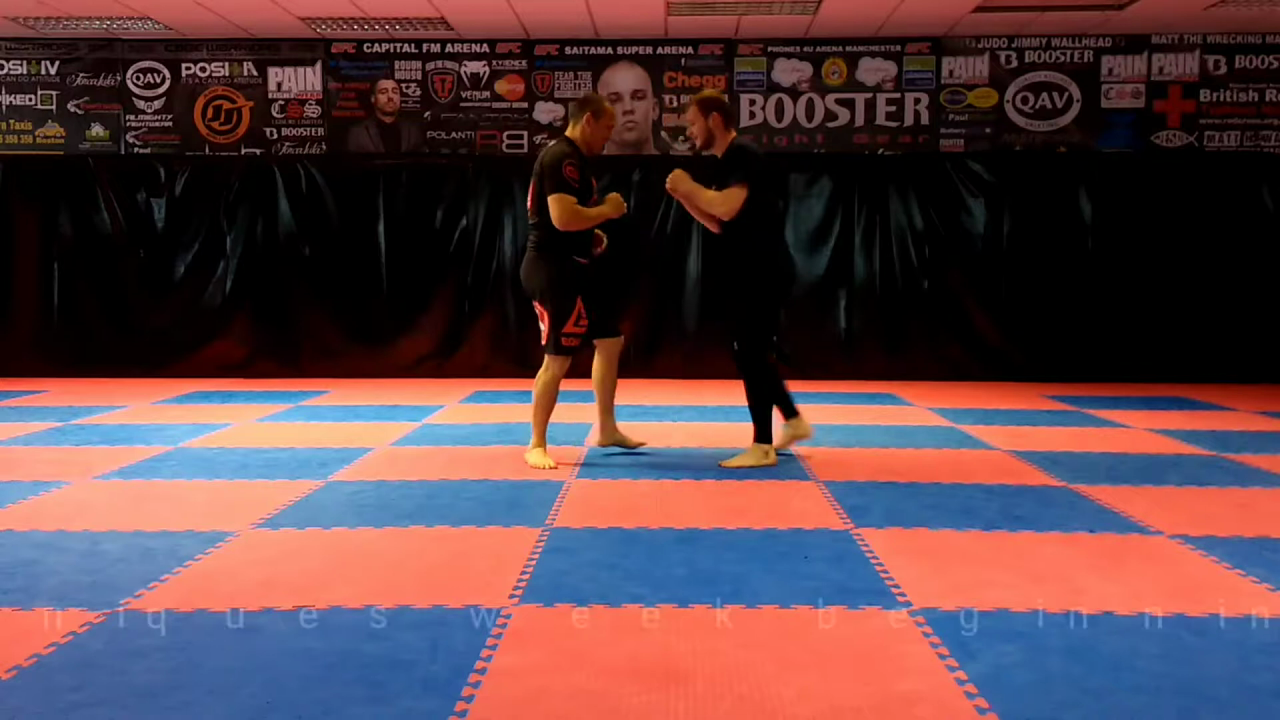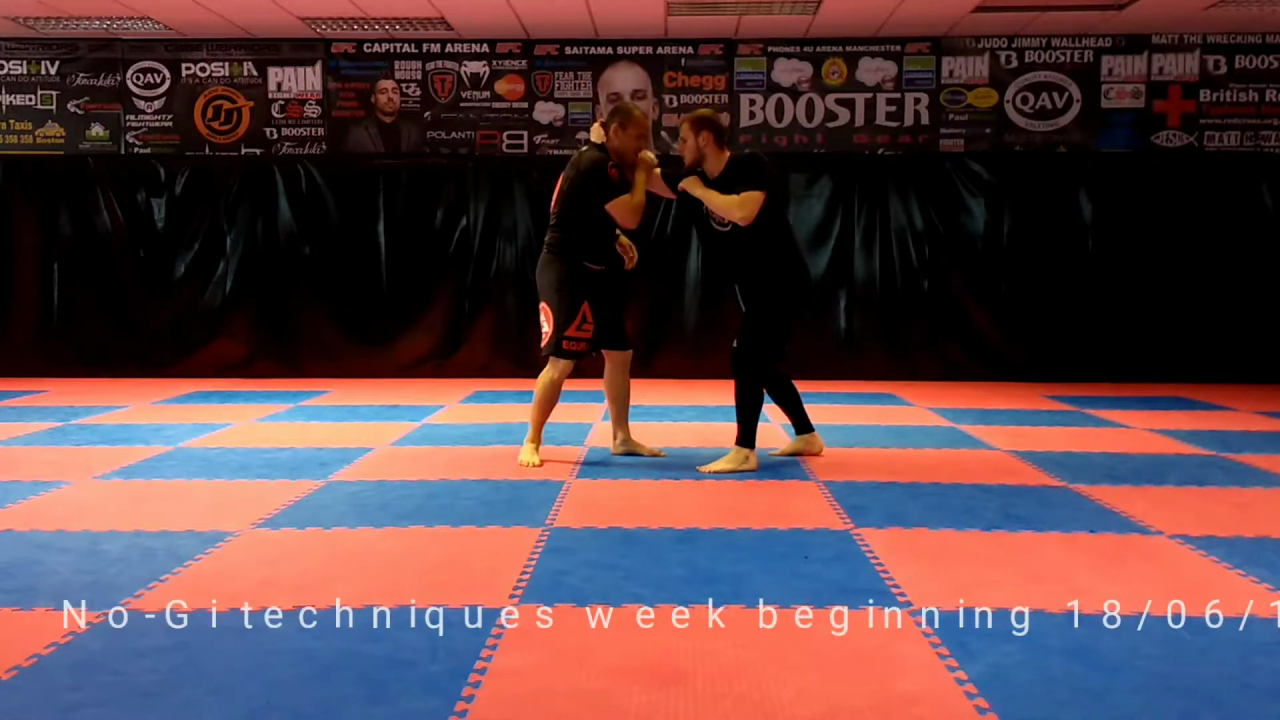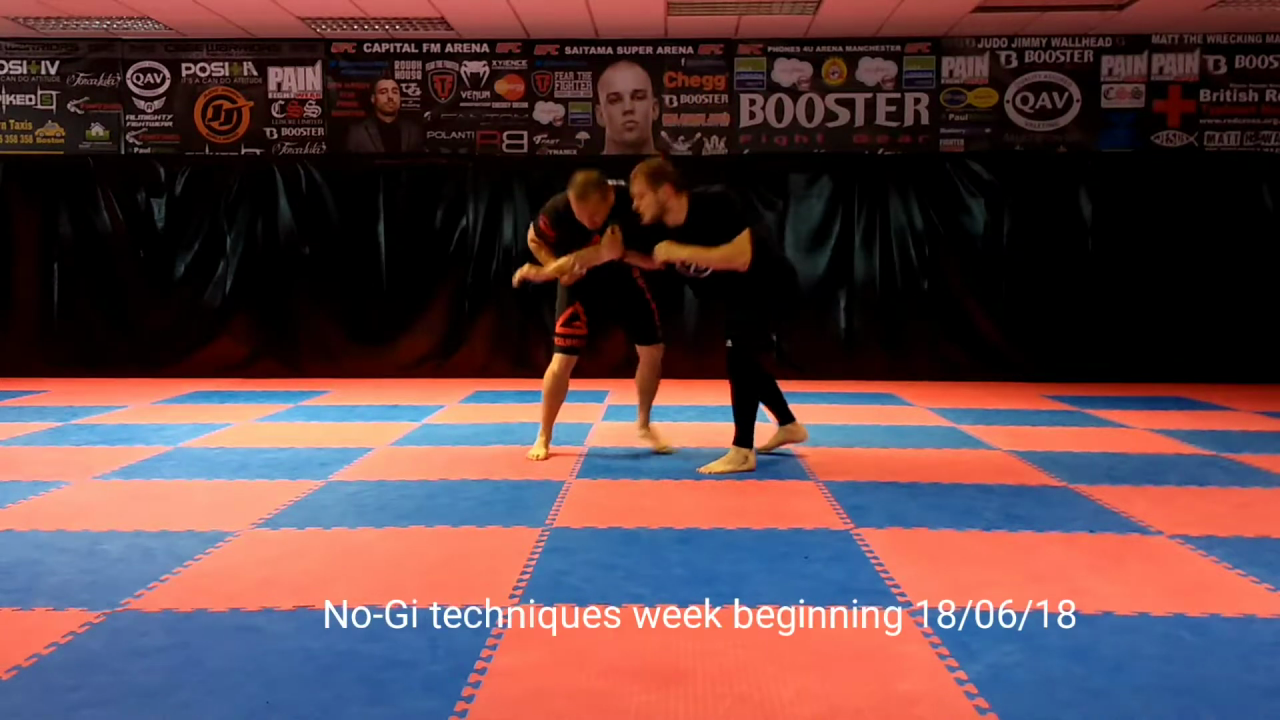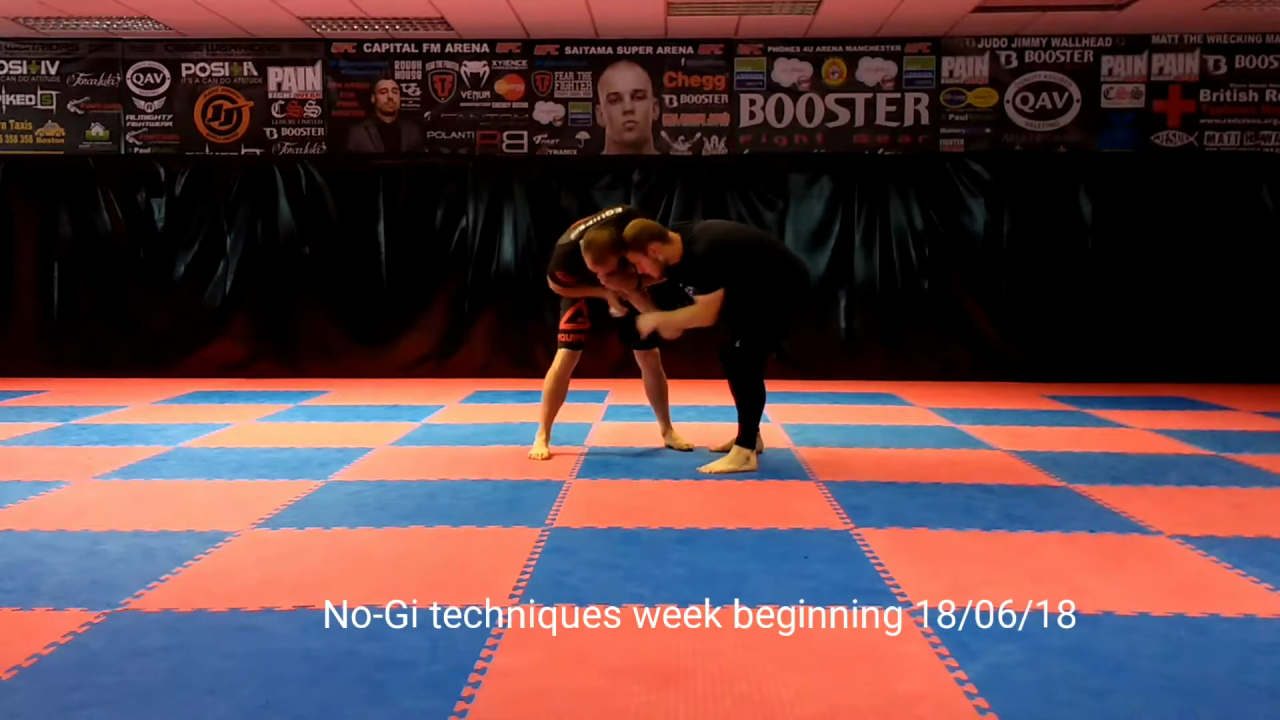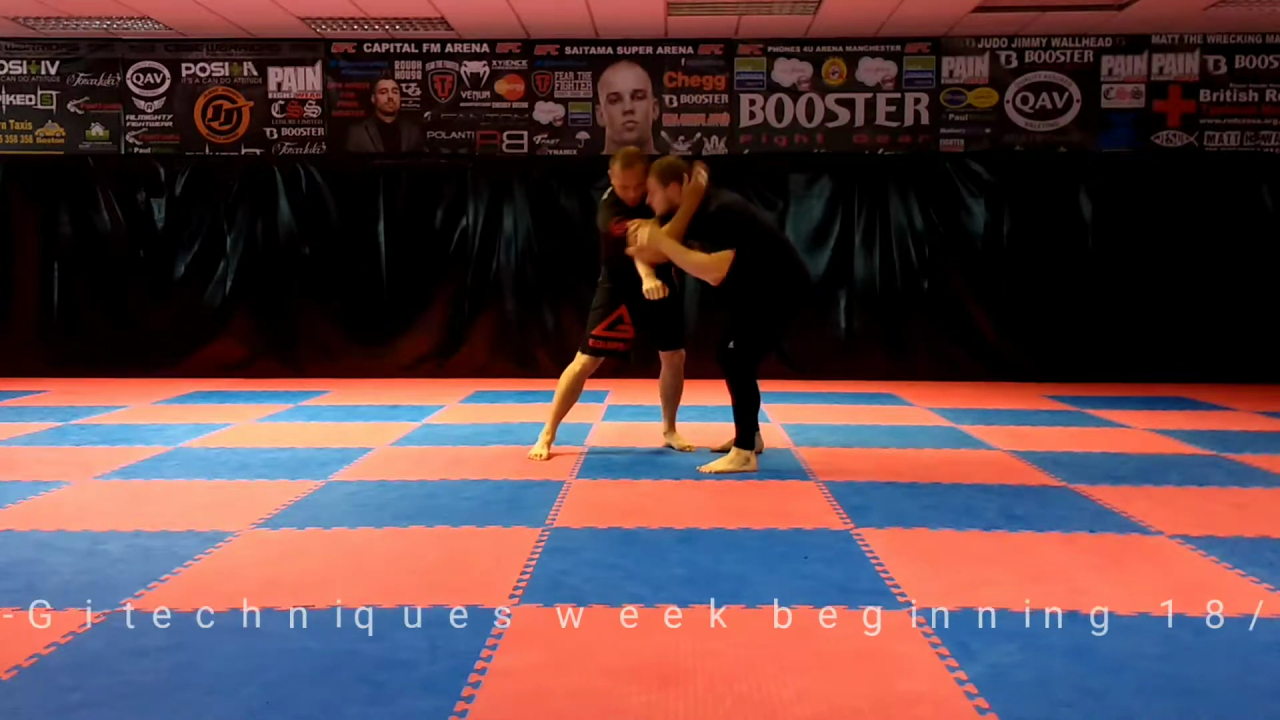
dt=0.7s
person 1, frame 1
left shoulder: (742, 154)
right shoulder: (730, 159)
left elbow: (727, 208)
right elbow: (718, 224)
left wrist: (688, 185)
right wrist: (683, 195)
left hip: (761, 274)
right hip: (755, 274)
left knee: (749, 355)
right knee: (752, 352)
left ankle: (763, 446)
right ankle: (793, 420)
person 1, frame 2
left shoulder: (750, 166)
right shoulder: (703, 180)
left elbow: (745, 213)
right elbow: (645, 178)
left wrist: (700, 192)
left hip: (779, 285)
right hip: (757, 287)
left knee: (746, 359)
right knee: (763, 363)
left ankle: (744, 452)
right ankle: (807, 437)
person 1, frame 3
left shoulder: (714, 204)
right shoulder: (659, 230)
left elbow: (742, 257)
left wrist: (682, 252)
left hip: (767, 287)
right hip: (741, 294)
left knee: (740, 356)
right knee: (747, 359)
left ankle: (742, 453)
right ankle: (789, 426)
person 1, frame 4
left shoulder: (705, 252)
right shoulder: (679, 242)
left elbow: (706, 316)
left wrist: (656, 319)
left hip: (784, 289)
right hip: (758, 292)
left knee: (744, 360)
right knee: (732, 358)
left ankle: (745, 452)
right ankle: (750, 436)
person 1, frame 5
left shoulder: (721, 211)
right shoulder: (695, 212)
left elbow: (714, 273)
left wrist: (664, 242)
right wrist: (647, 240)
left hip: (780, 289)
right hip: (754, 289)
left knee: (740, 362)
right knee: (730, 358)
left ankle: (743, 454)
right ankle: (748, 433)
person 2, frame 1
left shoulder: (574, 158)
right shoulder: (562, 158)
right elbow: (562, 217)
left wrist: (591, 232)
right wrist: (607, 210)
left hip: (572, 267)
right hip: (552, 269)
left knee: (610, 341)
right knee: (558, 359)
left ankle: (607, 429)
right ankle: (536, 445)
person 2, frame 2
left shoulder: (609, 164)
right shoulder: (595, 164)
right elbow: (630, 217)
left wrist: (619, 242)
right wrist: (642, 174)
left hip: (596, 271)
right hip: (566, 272)
left knee: (619, 354)
right knee: (562, 362)
left ankle: (621, 437)
right ankle: (532, 441)
person 2, frame 3
left shoulder: (632, 205)
right shoulder: (557, 211)
left elbow: (653, 259)
right elbow: (535, 240)
left wrist: (622, 253)
right wrist: (557, 269)
left hip: (623, 278)
right hip: (580, 283)
left knee: (652, 350)
right knee: (564, 359)
left ankle: (644, 425)
right ankle: (543, 438)
person 2, frame 4
left shoulder: (632, 224)
right shoulder: (567, 251)
right elbow: (555, 285)
left wrist: (635, 282)
right wrist: (604, 292)
left hip: (628, 284)
right hip: (582, 288)
left knee: (649, 358)
right knee: (566, 358)
left ankle: (667, 431)
right ankle: (542, 437)
person 2, frame 5
right shoulder: (611, 212)
right wrist: (690, 204)
left hip: (661, 284)
right hip: (619, 289)
left knee: (674, 358)
right knee: (586, 362)
left ankle: (669, 430)
right ankle: (547, 434)
